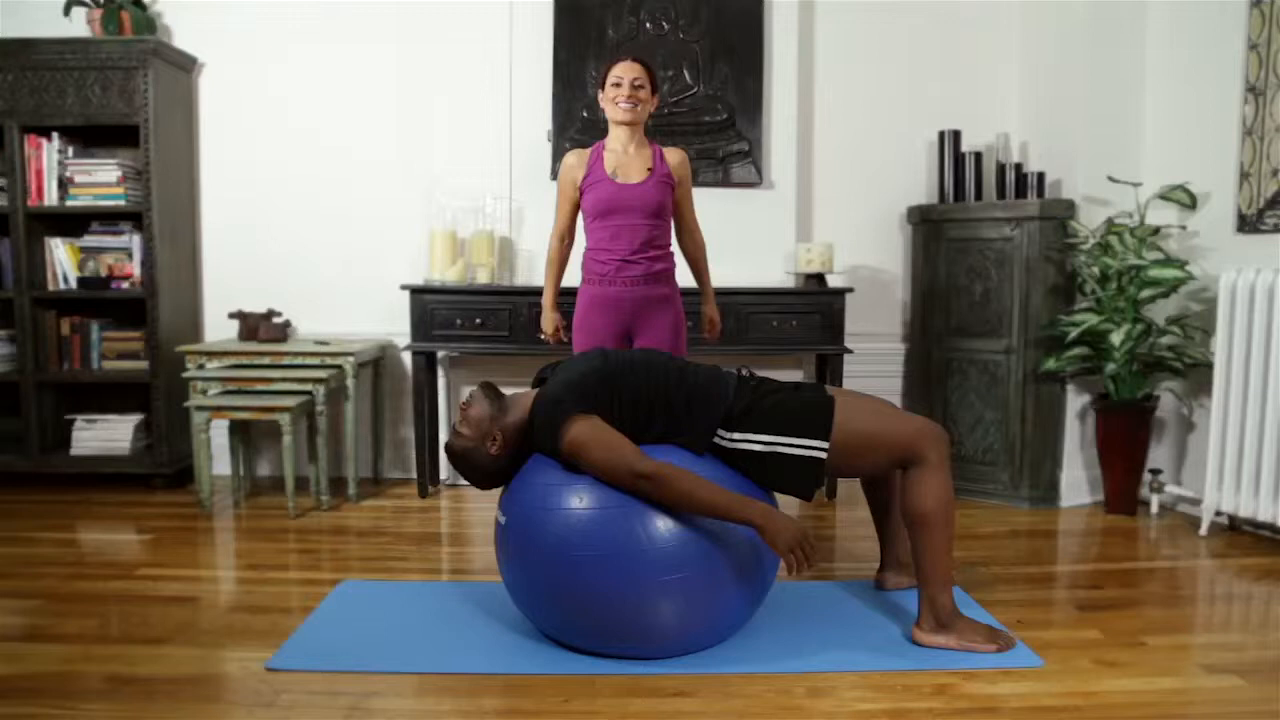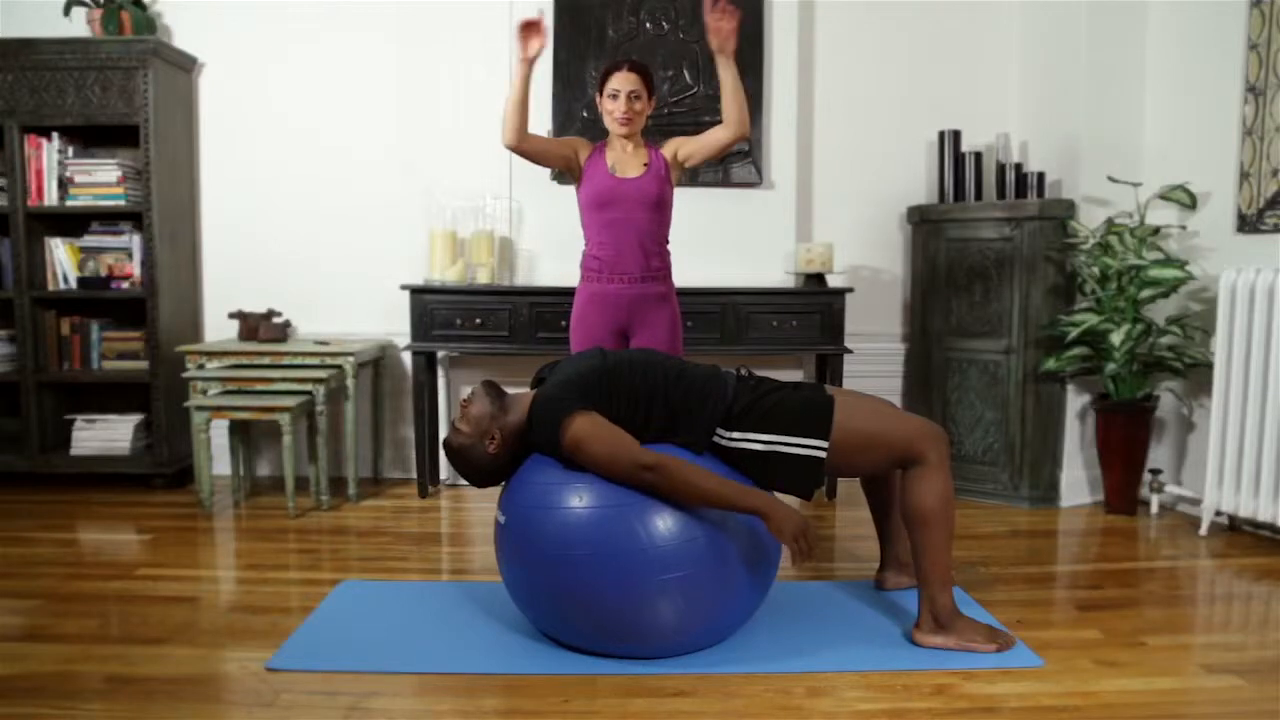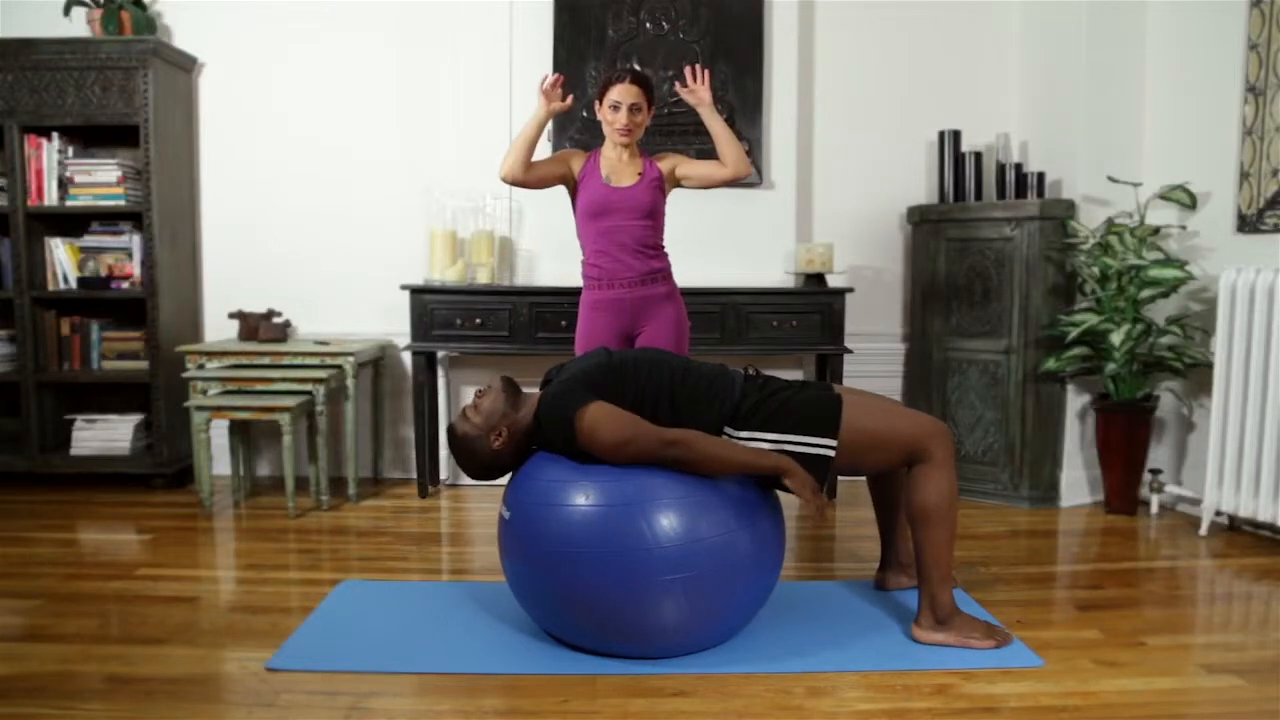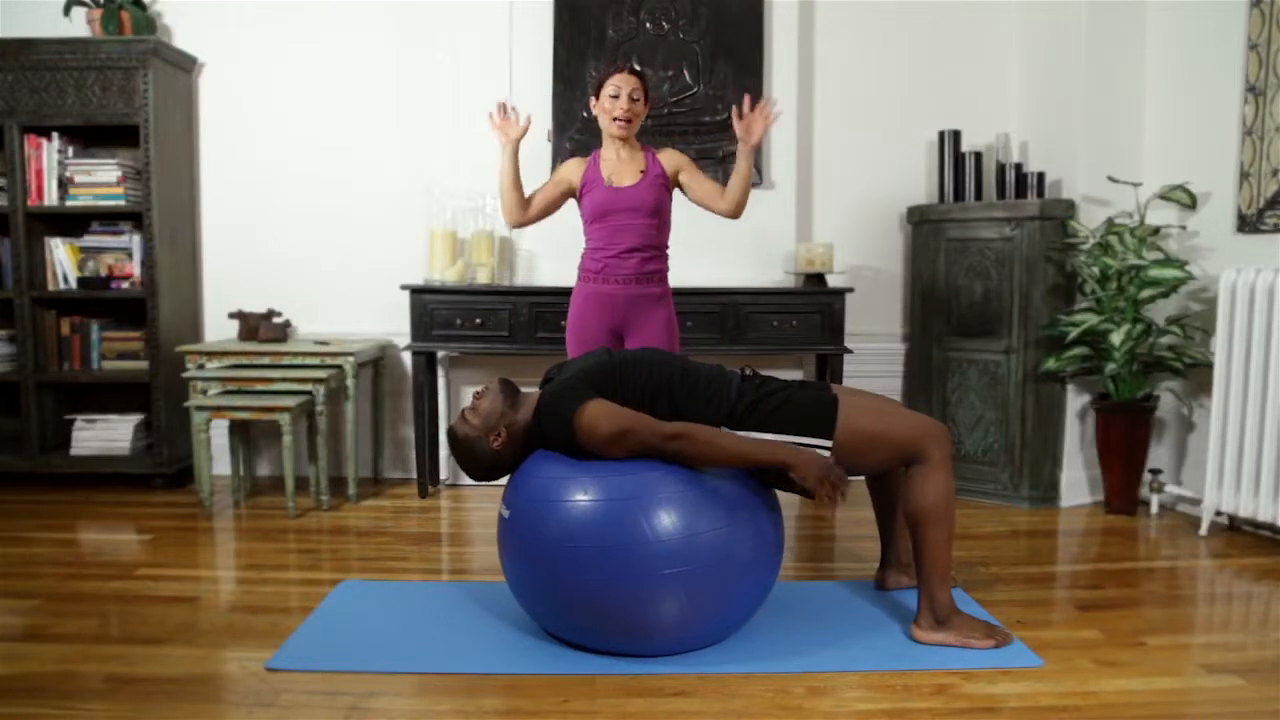
dt=0.7s
person 1, frame 1
left shoulder: (548, 385)
right shoulder: (556, 426)
right elbow: (648, 473)
right wrist: (763, 517)
left hip: (737, 391)
right hip: (741, 422)
left knee: (890, 428)
right knee: (926, 441)
left ankle: (898, 564)
right ankle: (939, 617)
person 1, frame 2
left shoulder: (546, 386)
right shoulder: (554, 425)
right elbow: (651, 467)
right wrist: (766, 505)
left hip: (734, 390)
right hip: (737, 422)
left knee: (888, 426)
right knee: (925, 441)
left ankle: (897, 563)
right ankle: (939, 617)
person 1, frame 3
left shoulder: (555, 387)
right shoulder: (564, 418)
right elbow: (672, 443)
right wrist: (781, 464)
left hip: (743, 392)
right hip: (749, 421)
left knee: (898, 429)
right knee: (931, 438)
left ankle: (899, 564)
right ankle: (939, 614)
person 1, frame 4
left shoulder: (555, 391)
right shoulder: (563, 418)
right elbow: (671, 437)
right wrist: (789, 457)
left hip: (741, 392)
right hip: (745, 418)
left knee: (893, 431)
right knee: (928, 441)
left ankle: (898, 564)
right ankle: (938, 615)
person 2, frame 1
left shoulder: (674, 162)
right shoulder: (578, 163)
left elbow: (689, 234)
right elbow: (562, 237)
left wrist: (708, 298)
right wrist: (549, 305)
left hip: (659, 302)
right hip: (598, 303)
person 2, frame 2
left shoulder: (669, 156)
right shoulder: (581, 155)
left elbow: (735, 130)
right elbow: (514, 140)
left wrist: (723, 56)
right wrist: (526, 64)
left hip: (655, 300)
right hip: (596, 299)
person 2, frame 3
left shoulder: (663, 167)
right shoulder: (576, 165)
left elbow: (736, 168)
right elbow: (512, 173)
left wrist: (705, 109)
right wrist: (544, 113)
left hip: (659, 303)
right hip: (600, 306)
person 2, frame 4
left shoulder: (667, 162)
right shoulder: (577, 170)
left elbow: (730, 205)
right elbow: (517, 214)
left wrist: (746, 148)
right wrist: (511, 148)
left hip: (652, 304)
right hip: (592, 303)
